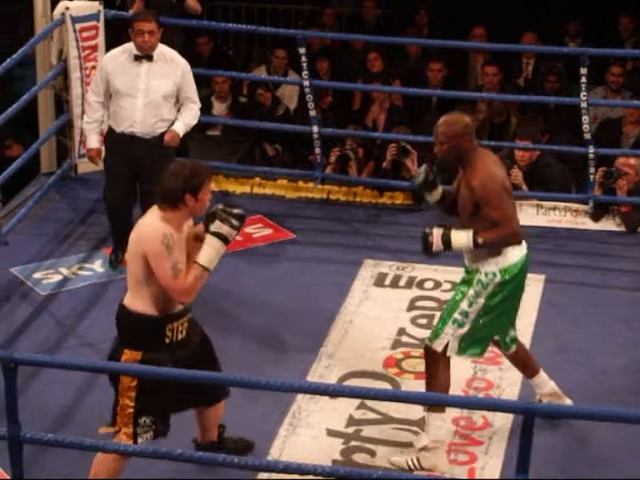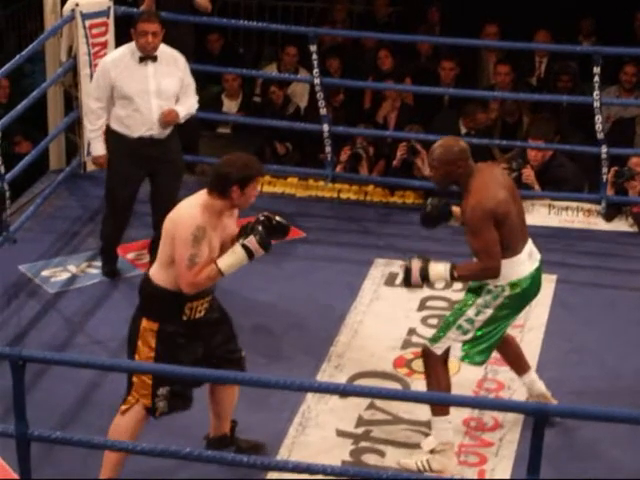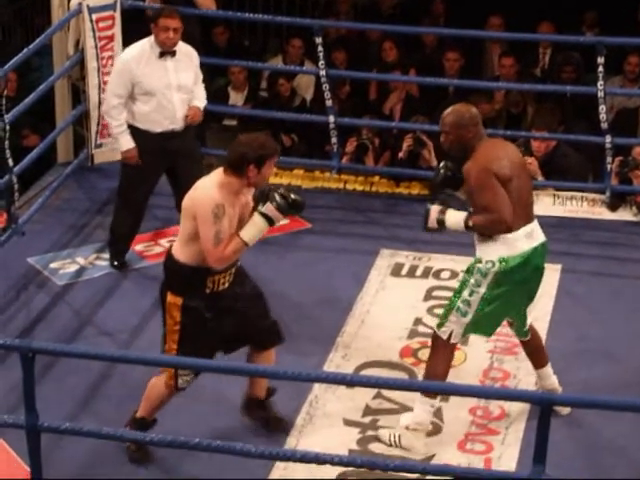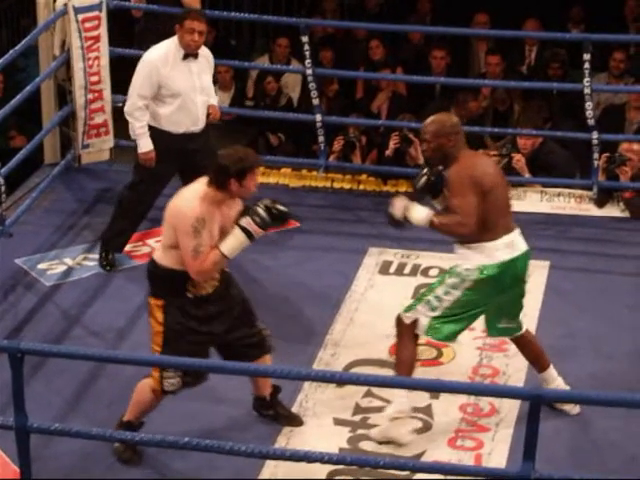
dt=1s
person 1, frame 1
left shoulder: (482, 178)
right shoulder: (474, 162)
left elbow: (513, 233)
right elbow: (458, 208)
left wrist: (453, 239)
right wrist: (433, 191)
left hip: (494, 273)
right hip: (505, 266)
left knee: (436, 350)
right knee: (503, 338)
left ankle: (433, 450)
right ankle: (552, 396)
person 1, frame 2
left shoulder: (477, 203)
right shoulder: (490, 170)
left elbow: (490, 268)
left wrist: (433, 271)
right wrist: (450, 213)
left hip: (507, 283)
right hip: (528, 267)
left knee: (434, 353)
right knee: (491, 328)
left ankle: (441, 452)
right ankle: (540, 396)
person 1, frame 3
left shoulder: (476, 165)
right shoulder: (506, 148)
left elbow: (503, 220)
left wrist: (452, 218)
right wrist: (461, 186)
left hip: (502, 260)
right hip: (532, 247)
left knee: (445, 337)
right knee: (519, 320)
left ankle: (415, 426)
right ankle: (552, 392)
person 1, frame 4
left shoulder: (460, 172)
right shoulder: (482, 161)
left elbow: (465, 228)
left wrist: (415, 211)
right wrist: (437, 196)
left hip: (484, 266)
right hip: (514, 255)
left knee: (408, 324)
right knee: (512, 329)
left ankle: (397, 418)
right ankle: (560, 392)
person 2, frame 1
left shoulder: (176, 217)
right shoulder: (157, 232)
right elbow: (184, 291)
left wrist: (207, 230)
right wrist: (217, 241)
left hip: (177, 325)
right hip: (146, 335)
left knee: (213, 390)
right knee: (131, 434)
left ankle: (209, 442)
person 2, frame 2
left shoulder: (227, 207)
right shoulder: (192, 219)
right elbow: (191, 282)
left wrist: (253, 234)
right wrist: (245, 251)
left hip: (202, 304)
right hip: (164, 309)
left knee: (229, 368)
right knee: (143, 400)
left ankle: (221, 438)
person 2, frame 3
left shoulder: (242, 185)
right shoulder: (211, 198)
right elbow: (219, 258)
left wrist: (271, 208)
right wrist: (264, 219)
left hip: (228, 276)
right hip: (190, 285)
left knee: (265, 336)
right knee: (178, 371)
left ankle: (257, 402)
right ankle: (138, 425)
person 2, frame 4
left shoulder: (228, 194)
right shoulder: (191, 209)
right elbow: (199, 270)
left wrist: (262, 217)
right wrist: (246, 231)
left hip: (215, 282)
right hip: (176, 292)
left knee: (255, 344)
right knee: (167, 378)
left ankle: (266, 401)
right ankle: (126, 427)
person 3, frame 1
left shoulder: (177, 63)
right shoulder: (112, 60)
left elbow: (191, 104)
right elbow: (95, 101)
left wrist: (178, 128)
right wrist: (92, 139)
left hip: (159, 144)
right hip: (119, 142)
left knee: (155, 203)
right knee: (116, 201)
right ankle: (121, 245)
person 3, frame 2
left shoulder: (176, 60)
right shoulder: (112, 63)
left elbow: (190, 97)
right elbow: (96, 107)
left wrist: (179, 112)
right wrist: (97, 146)
left hip: (166, 144)
right hip: (125, 146)
left knee: (166, 205)
right knee: (118, 205)
right ankle: (108, 257)
person 3, frame 3
left shoulder: (189, 54)
right shoulder: (131, 58)
left elbow: (197, 85)
right elbow: (113, 102)
left wrist: (198, 105)
right wrist: (125, 142)
left hip: (183, 137)
right hip: (145, 141)
right knee: (132, 198)
right ankle: (117, 250)
person 3, frame 4
left shoulder: (206, 56)
right shoulder: (156, 59)
right elbow: (135, 104)
left wrist: (212, 103)
right wrist: (144, 144)
left hip: (197, 137)
right hip: (163, 140)
right knee: (140, 195)
right ankle: (110, 245)
